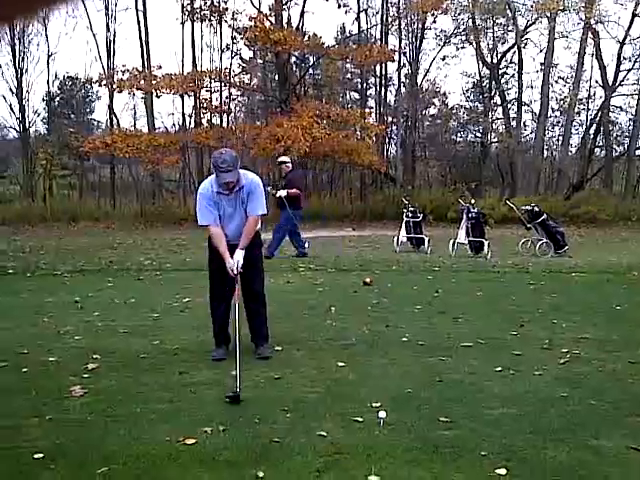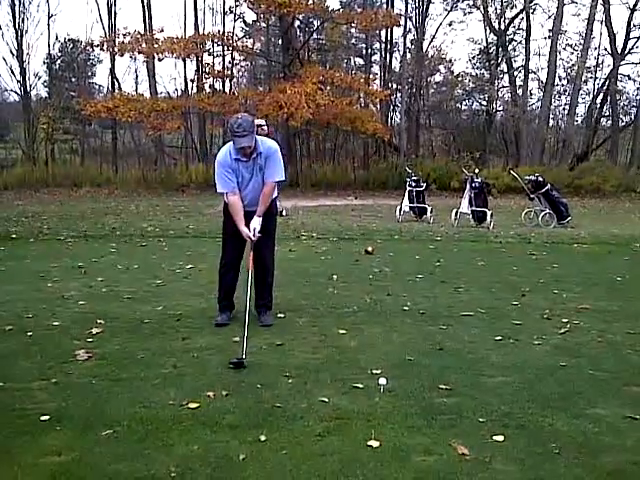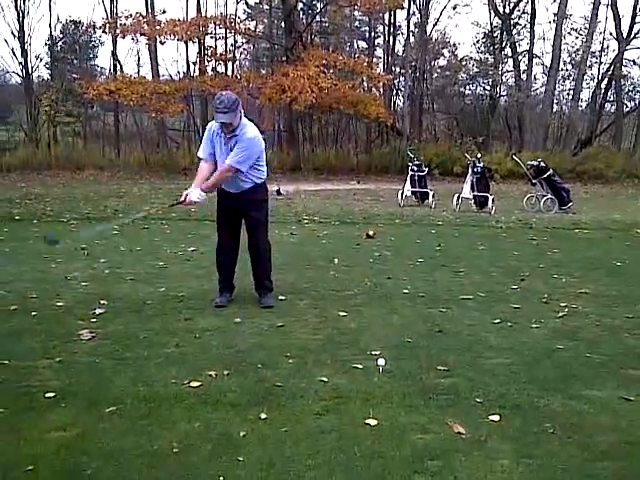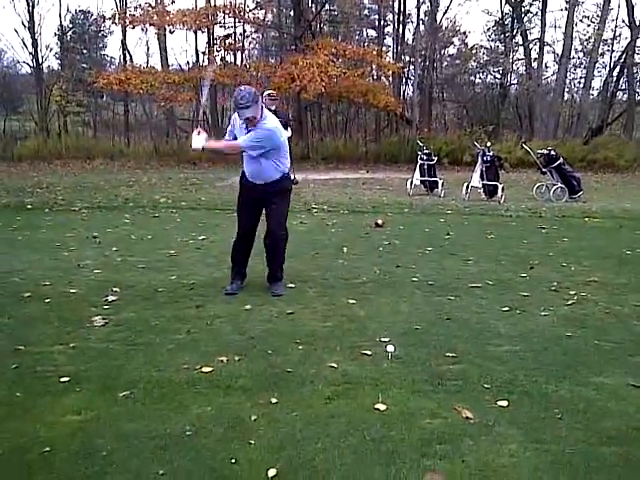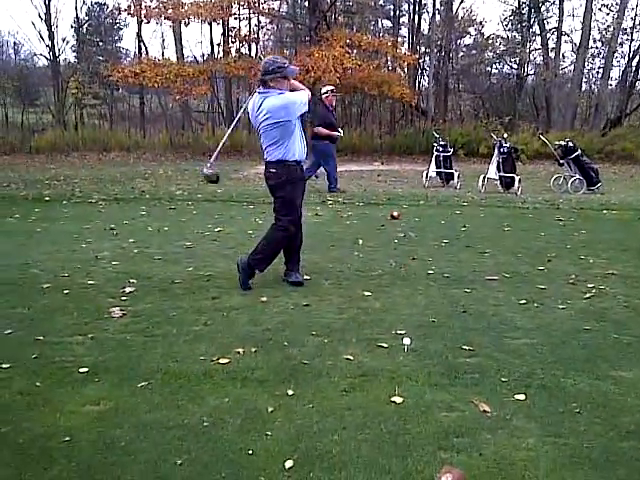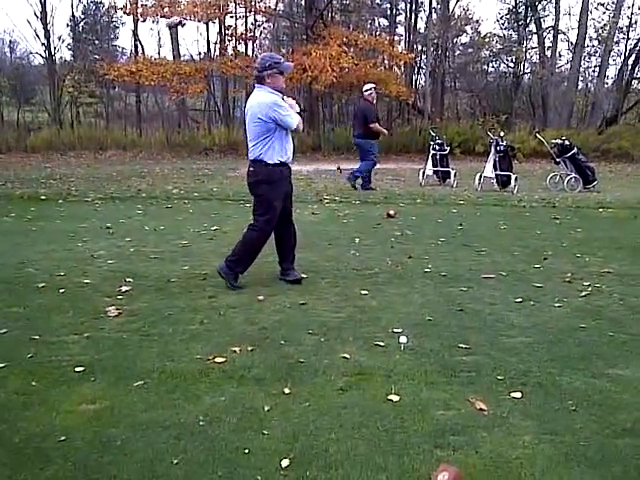
dt=0.7s
person 1, frame 1
left shoulder: (253, 182)
right shoulder: (206, 190)
left elbow: (253, 218)
right elbow: (213, 227)
left wrist: (241, 250)
right wrist: (226, 258)
left hip: (249, 242)
right hip: (219, 245)
left knee: (255, 292)
right knee: (219, 295)
left ankle: (261, 341)
right ankle: (221, 342)
person 1, frame 2
left shoulder: (270, 148)
right shoulder: (224, 157)
left elbow: (270, 186)
right elbow: (232, 195)
left wrist: (258, 217)
right wrist: (242, 227)
left hip: (265, 210)
right hip: (235, 212)
left knee: (264, 261)
right knee: (229, 261)
left ankle: (264, 308)
right ankle: (225, 308)
person 1, frame 3
left shoulder: (250, 137)
right shoulder: (212, 129)
left elbow: (227, 170)
right elbow: (207, 162)
left wrist: (202, 190)
right wrist: (194, 188)
left hip: (253, 194)
right hip: (225, 193)
left knee: (259, 244)
right knee: (225, 245)
left ankle: (265, 290)
right ankle: (225, 289)
person 1, frame 4
left shoulder: (269, 128)
right shoulder: (239, 120)
left elbow: (233, 148)
right elbow: (229, 141)
left wrist: (206, 144)
right wrist: (207, 139)
left hip: (276, 186)
right hip: (250, 185)
left knee: (276, 234)
right knee: (244, 233)
left ankle: (275, 278)
right ankle: (237, 277)
person 1, frame 5
left shoulder: (256, 100)
right shoulder: (283, 102)
right elbow: (305, 94)
left wrist: (285, 80)
right wrist: (289, 82)
left hip: (281, 168)
right hip: (286, 171)
left knee: (293, 220)
right knee: (285, 223)
left ankle: (292, 268)
right ankle: (251, 263)
person 1, frame 6
left shoulder: (260, 97)
right shoulder: (271, 101)
right elbow: (297, 126)
left wrist: (287, 109)
right wrist: (292, 109)
left hip: (277, 170)
right hip: (268, 173)
left knee: (285, 220)
right knee: (264, 224)
left ankle: (287, 267)
right ankle: (232, 266)
